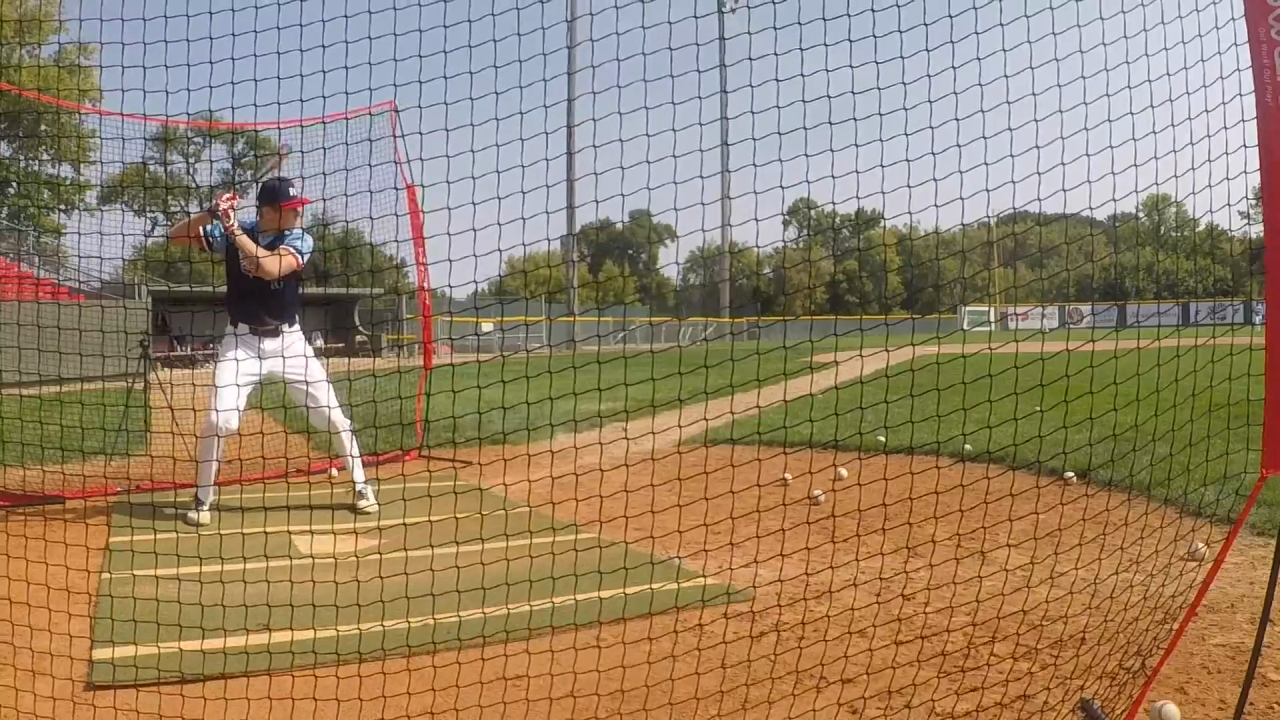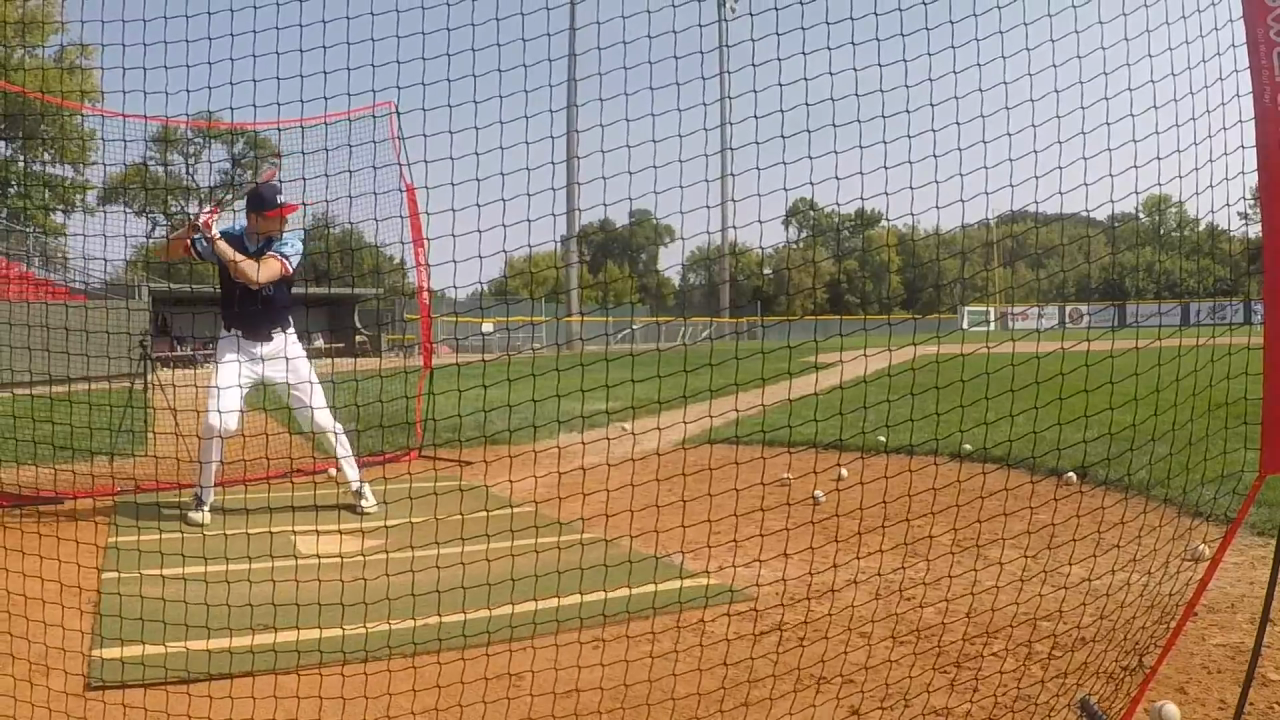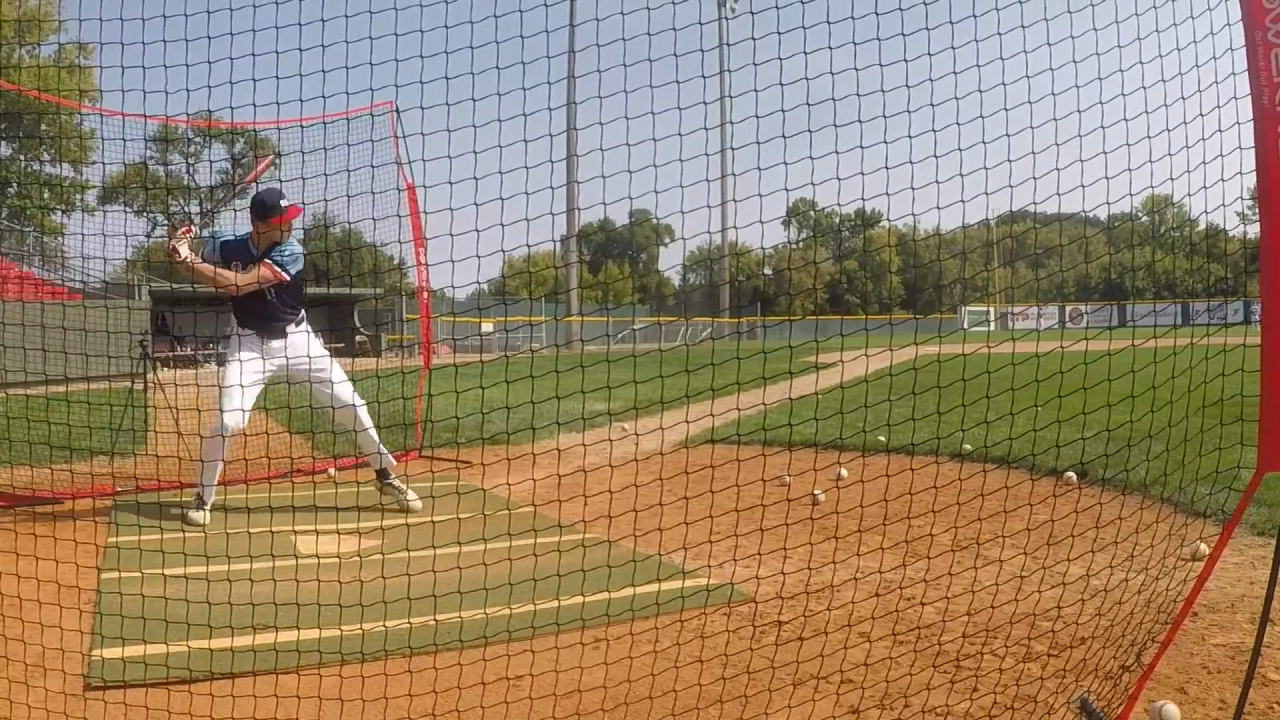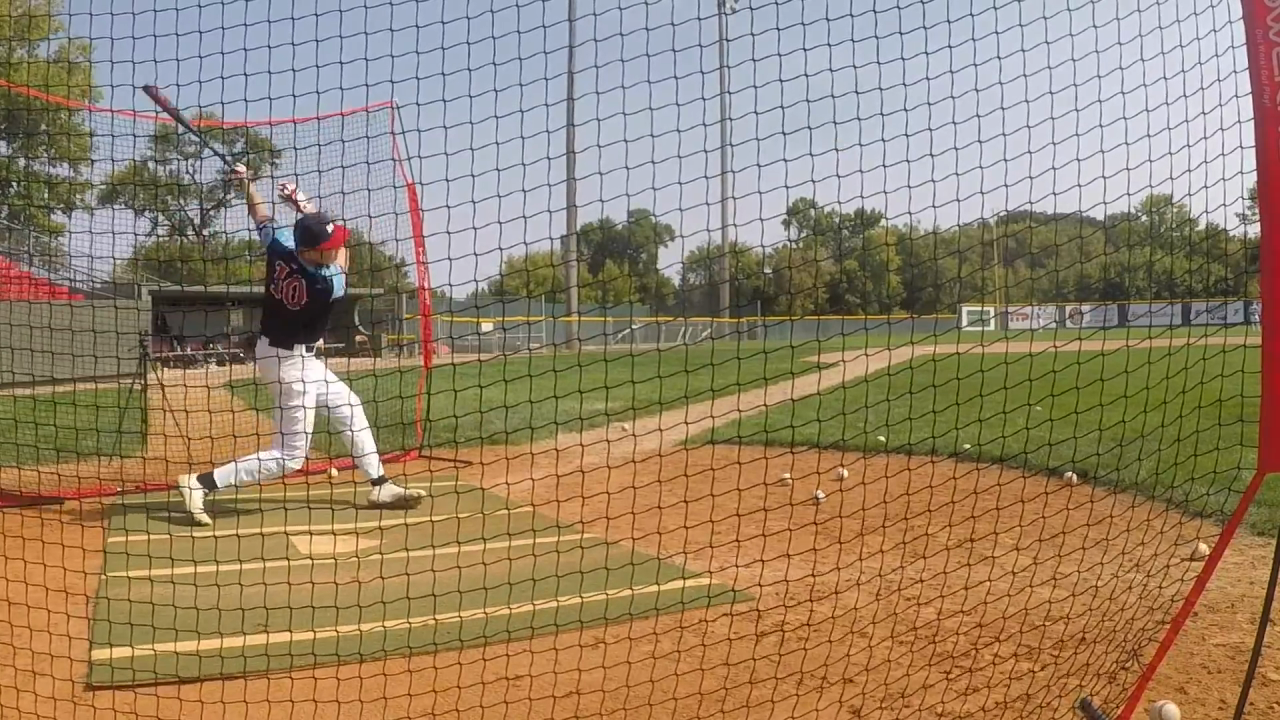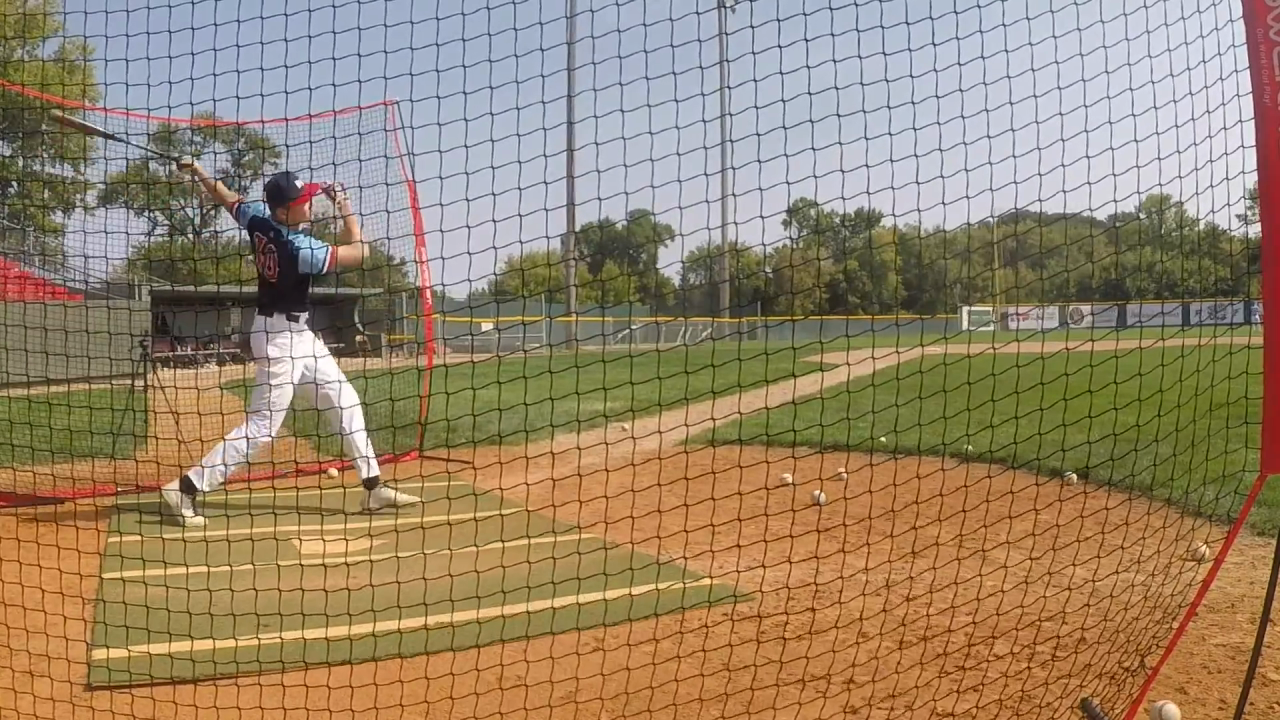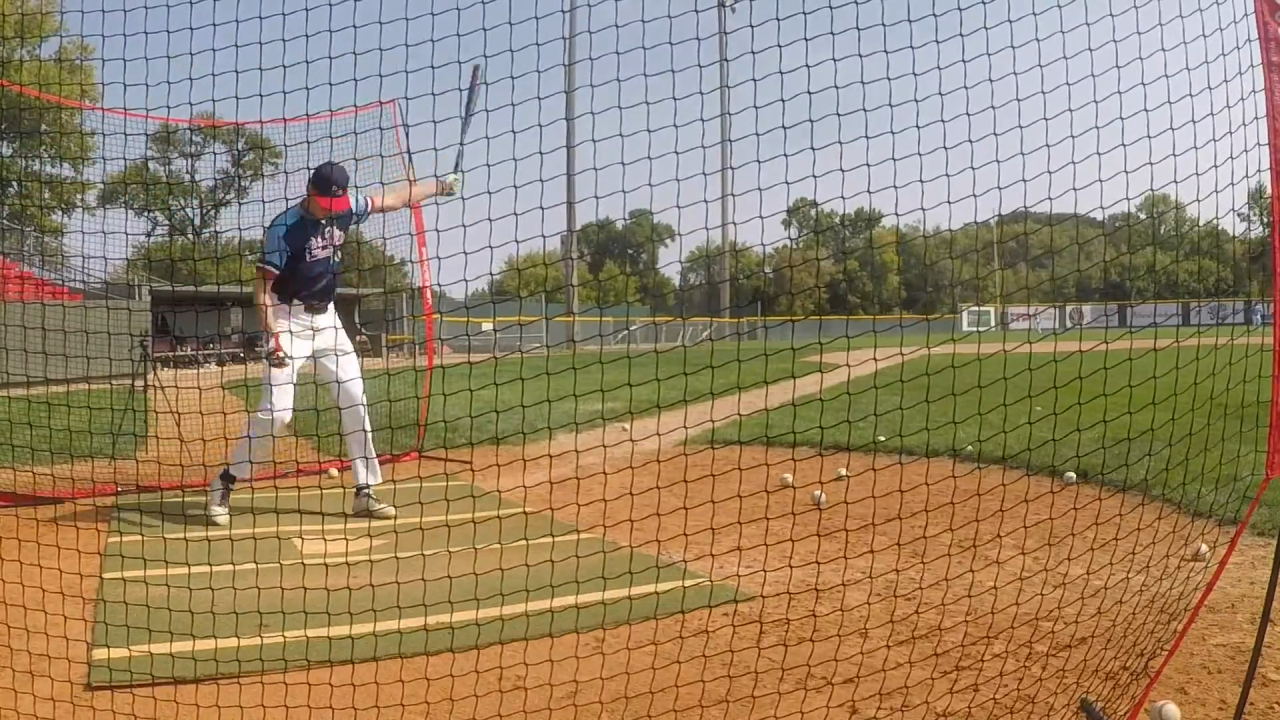
dt=0.5s
person 1, frame 1
left shoulder: (300, 240)
right shoulder: (232, 231)
left elbow: (270, 268)
right elbow: (174, 237)
left wrist: (234, 231)
right wrist: (210, 214)
left hip: (289, 339)
right hip: (242, 341)
left knee: (331, 414)
right knee: (219, 420)
left ankle: (361, 486)
right ankle: (202, 499)
person 1, frame 2
left shoulder: (290, 243)
right shoulder: (228, 237)
left elbow: (256, 276)
right elbow: (166, 250)
left wrist: (215, 239)
right wrist: (195, 227)
left hip: (282, 342)
right hip: (236, 345)
left knee: (321, 420)
right knee: (217, 422)
left ankle: (357, 485)
right ankle: (203, 498)
person 1, frame 3
left shoulder: (293, 252)
right shoulder: (229, 245)
left elbow: (241, 284)
right elbow: (176, 257)
left wrist: (192, 262)
right wrist: (180, 246)
left hip: (297, 337)
right hip: (252, 342)
left knee: (349, 402)
right knee: (229, 423)
left ankle: (385, 479)
right ankle: (203, 499)
person 1, frame 4
left shoulder: (279, 243)
right shoulder: (329, 282)
left elbow: (260, 214)
right elbow: (340, 256)
left wrist: (245, 181)
right wrist: (303, 205)
left hip: (286, 352)
right hip: (291, 362)
left knee: (348, 406)
right knee: (290, 455)
left ankle: (380, 485)
right ankle: (201, 484)
person 1, frame 5
left shoulder: (260, 220)
right shoulder: (301, 248)
left elbow: (223, 195)
right elbow: (359, 252)
left wrist: (194, 170)
right wrist: (345, 208)
left hip: (295, 330)
right hip: (281, 335)
left knee: (345, 401)
right knee: (262, 426)
left ankle: (375, 487)
right ankle: (185, 488)
person 1, frame 6
left shoulder: (345, 209)
right shoulder: (284, 228)
left elbow: (391, 200)
right elbow: (262, 288)
left wrist: (438, 187)
right wrist: (273, 337)
left hip: (325, 317)
right hip: (288, 319)
left knee: (354, 402)
right knee: (276, 410)
left ankle: (364, 492)
right ankle: (226, 482)
